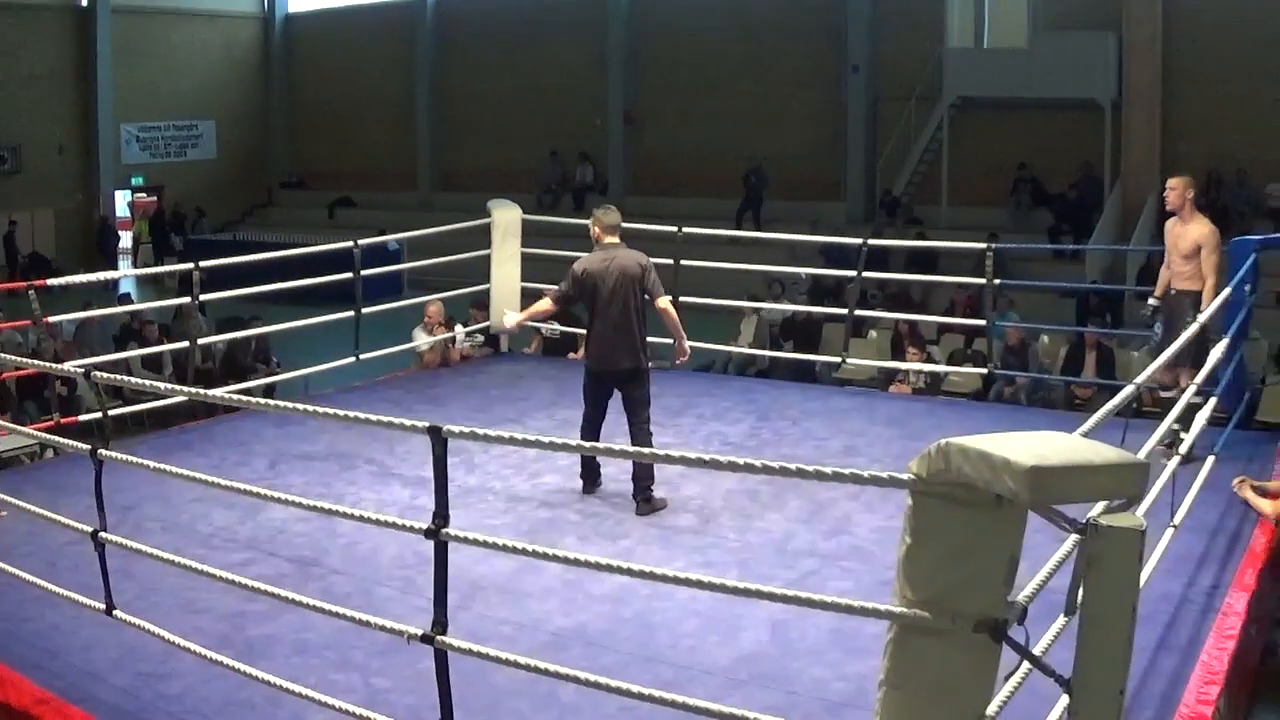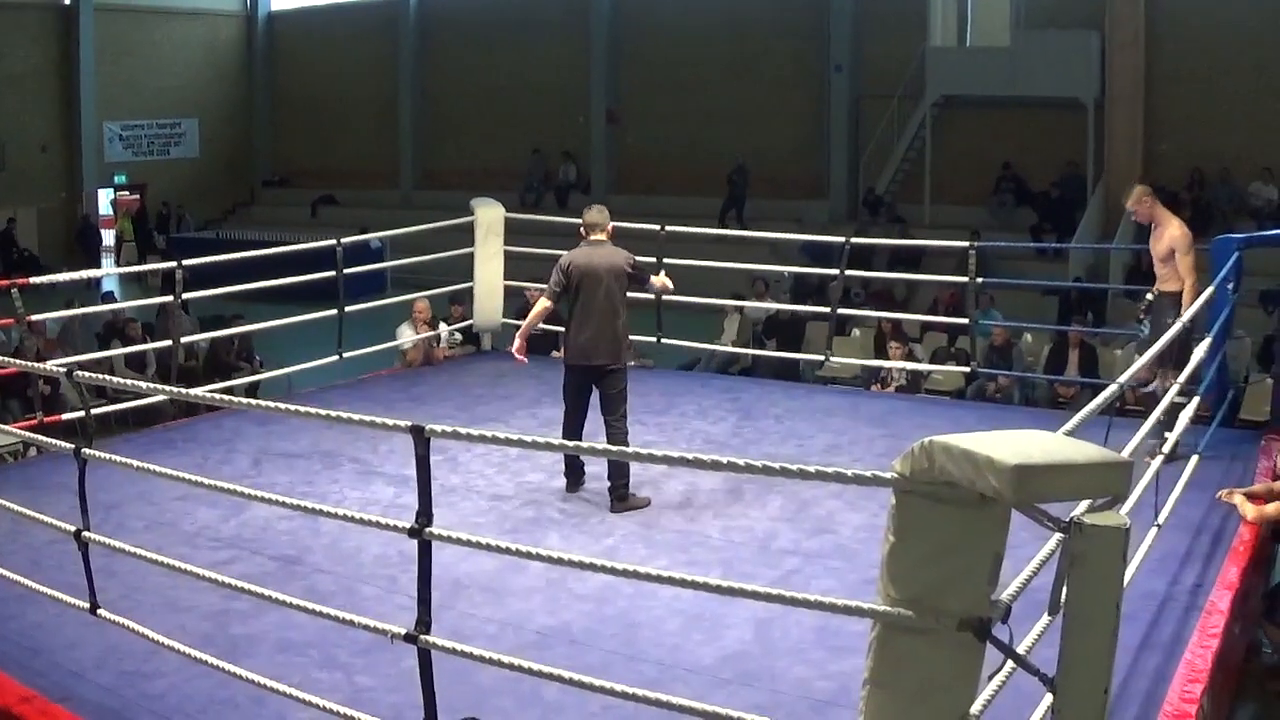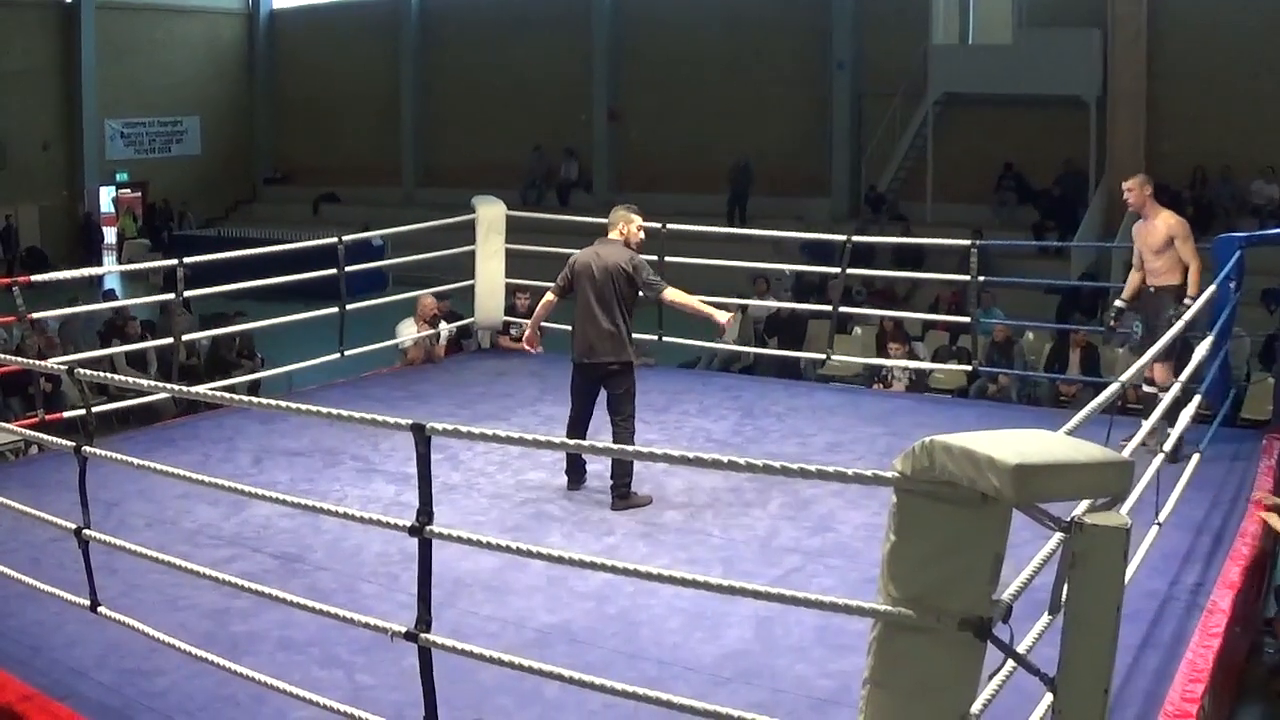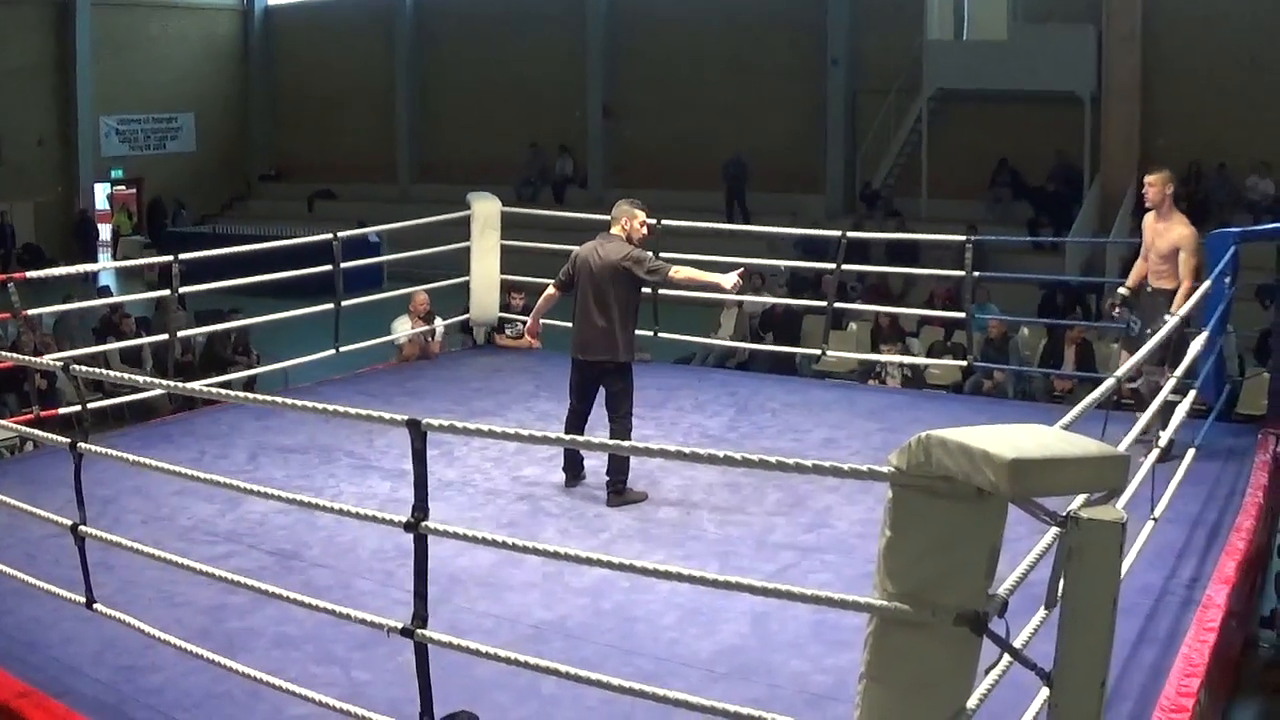
dt=1s
person 1, frame 1
left shoulder: (583, 266)
right shoulder: (639, 262)
left elbow: (551, 304)
right elbow: (663, 305)
left wrist: (518, 319)
right wrist: (681, 339)
left hip: (598, 360)
right hip: (633, 360)
left knee: (591, 421)
right knee: (640, 427)
left ankle: (589, 479)
right ankle: (644, 498)
person 1, frame 2
left shoulder: (569, 260)
right shoulder: (624, 259)
left elbow: (546, 303)
right elbow: (652, 284)
left wrist: (521, 335)
right wrist: (663, 282)
left hip: (576, 355)
right hip: (612, 356)
left knee: (573, 418)
right knee: (616, 425)
left ankle: (573, 478)
right ankle: (620, 496)
person 1, frame 3
left shoulder: (580, 258)
right shoulder: (630, 261)
left elbow: (552, 298)
right elbow: (668, 295)
left wrist: (532, 328)
right wrist: (712, 313)
left hip: (583, 354)
right hip: (616, 355)
left knee: (578, 416)
right knee: (623, 424)
left ankle: (574, 476)
right ankle: (622, 494)
person 1, frame 4
left shoulder: (582, 253)
right shoulder: (630, 256)
left elbow: (553, 291)
right elbow: (675, 273)
left wrist: (534, 320)
right wrist: (719, 279)
left hip: (583, 350)
right hip: (615, 353)
left knee: (577, 412)
right knee: (620, 421)
left ankle: (572, 472)
right ankle: (617, 490)
person 2, frame 1
left shoulder: (1206, 231)
right shoulder: (1170, 225)
left elbow: (1211, 279)
right wrist: (1154, 301)
left hip: (1191, 303)
right hip: (1171, 300)
left knee: (1187, 376)
right knee: (1163, 373)
right ankle: (1178, 429)
person 2, frame 2
left shoulder: (1178, 233)
right shoulder: (1155, 226)
left elbow: (1190, 281)
right wrist: (1149, 298)
left hip: (1174, 304)
right hip: (1159, 301)
left knee: (1171, 375)
right ankle: (1165, 418)
person 2, frame 3
left shoulder: (1173, 223)
right shoulder: (1137, 228)
left elbow: (1194, 264)
left wrist: (1188, 303)
right wrist: (1121, 304)
left hip: (1172, 298)
right hip: (1148, 297)
left knee: (1163, 373)
right knee: (1148, 369)
right ankle: (1150, 430)
person 2, frame 4
left shoulder: (1185, 233)
right shoulder: (1147, 220)
left elbow: (1187, 282)
left wrist: (1170, 319)
right wrist: (1123, 292)
left hip: (1167, 301)
right hip: (1145, 295)
left knee: (1166, 372)
right knee: (1128, 362)
